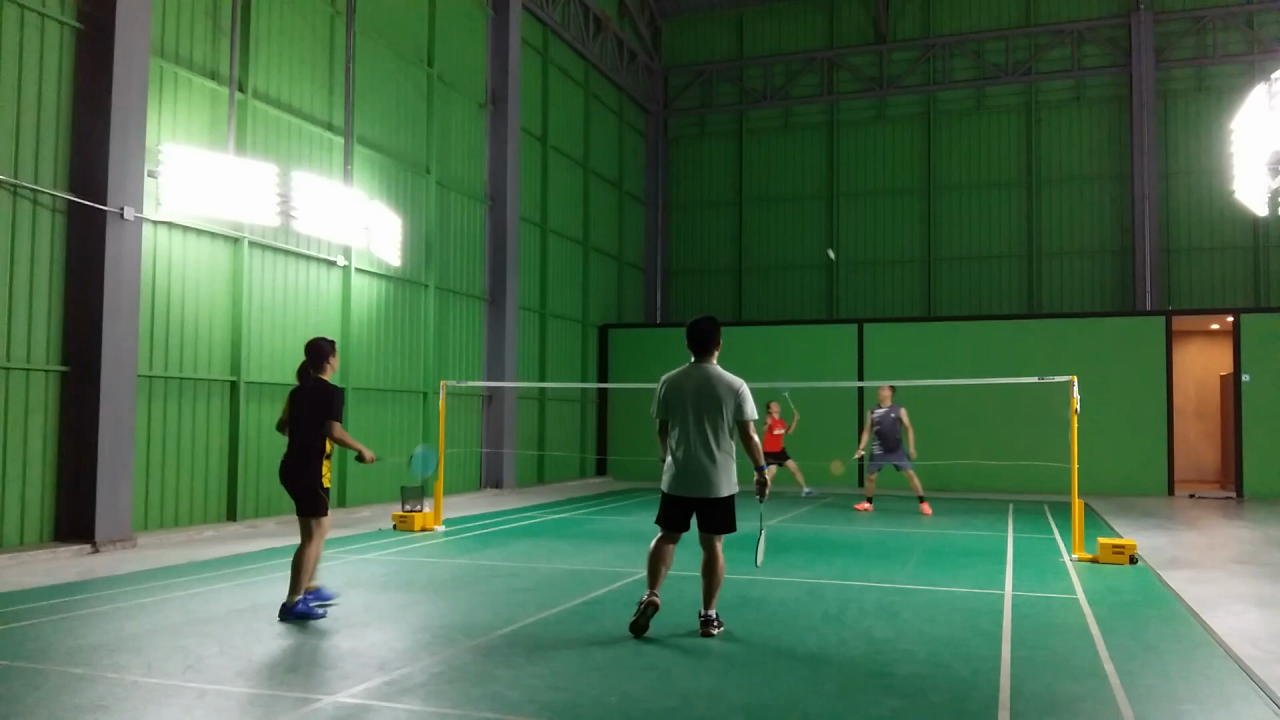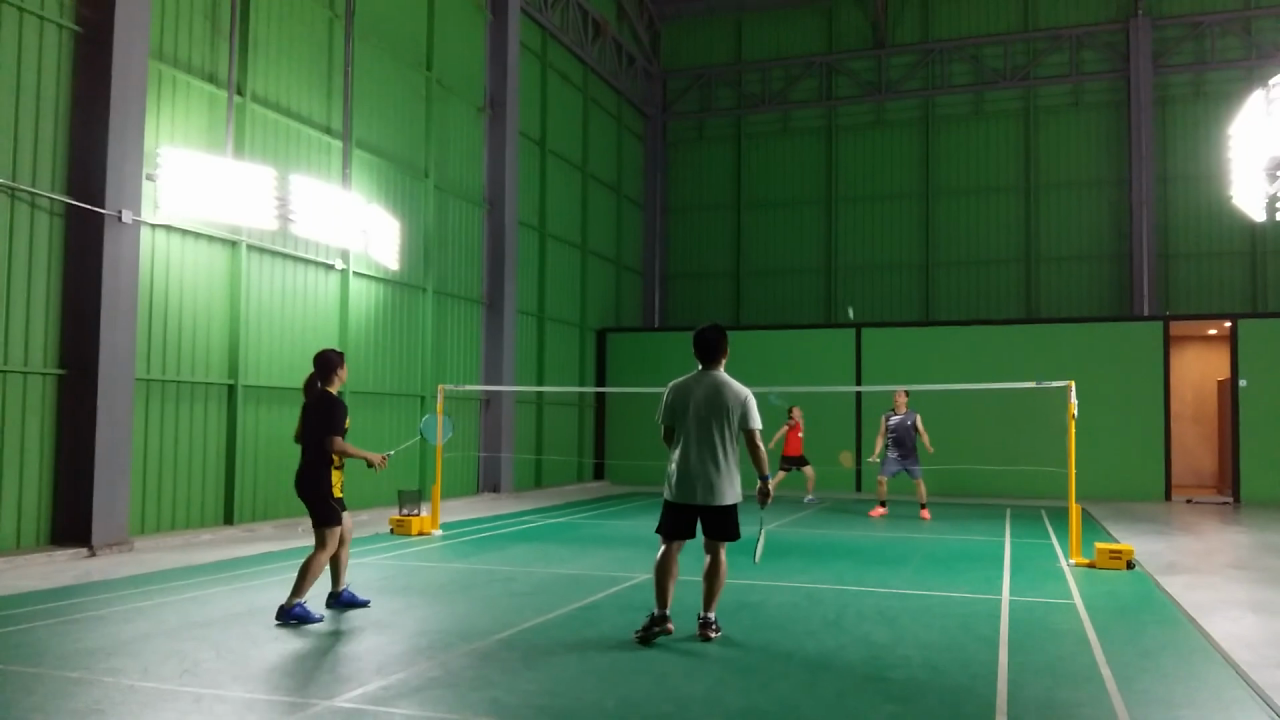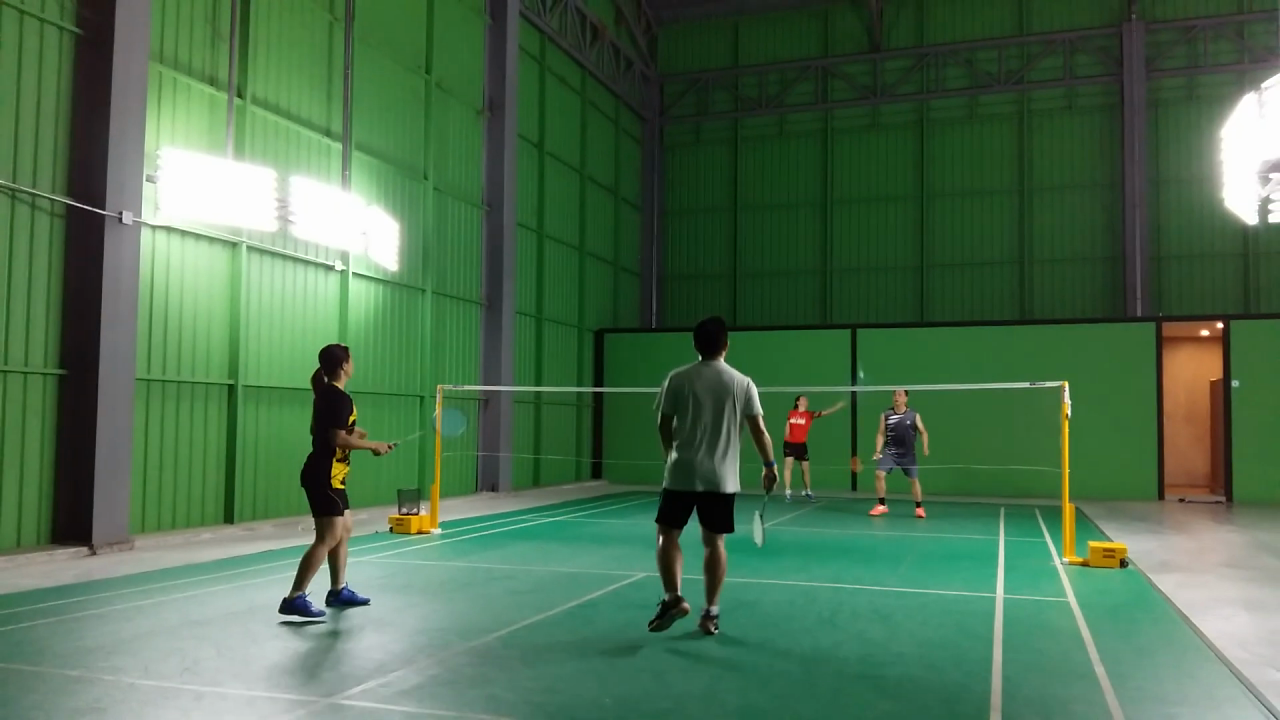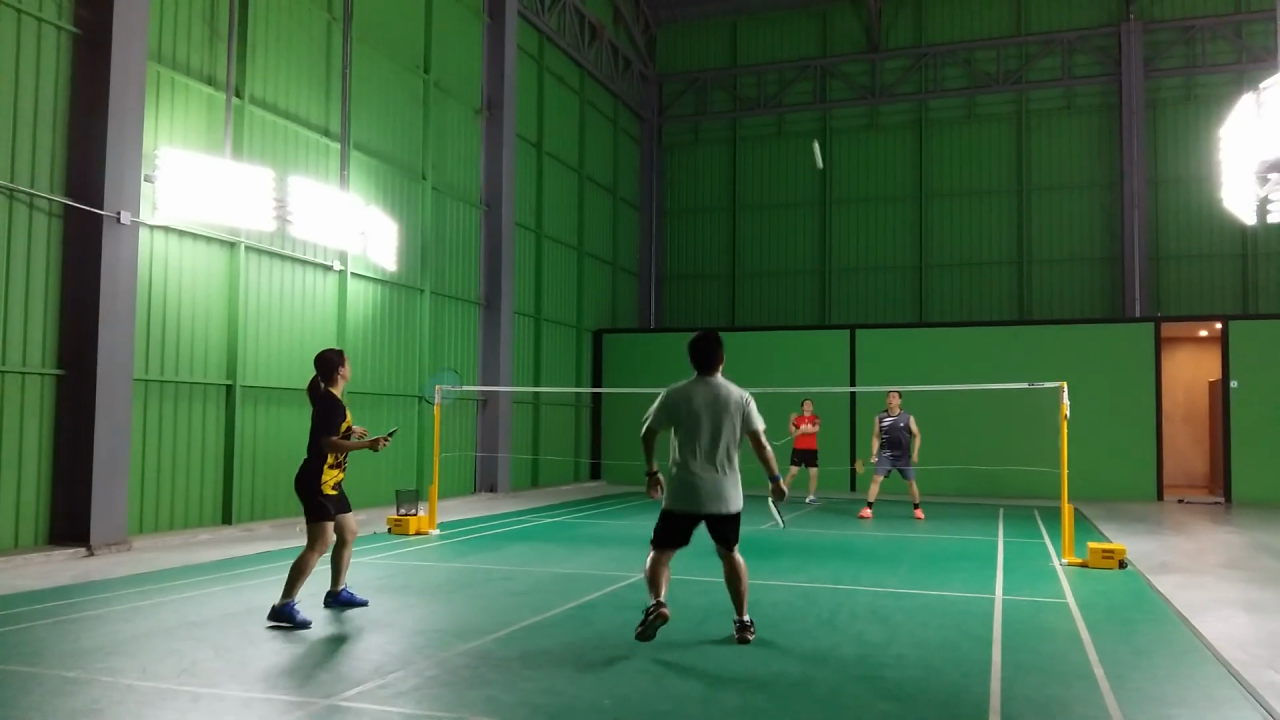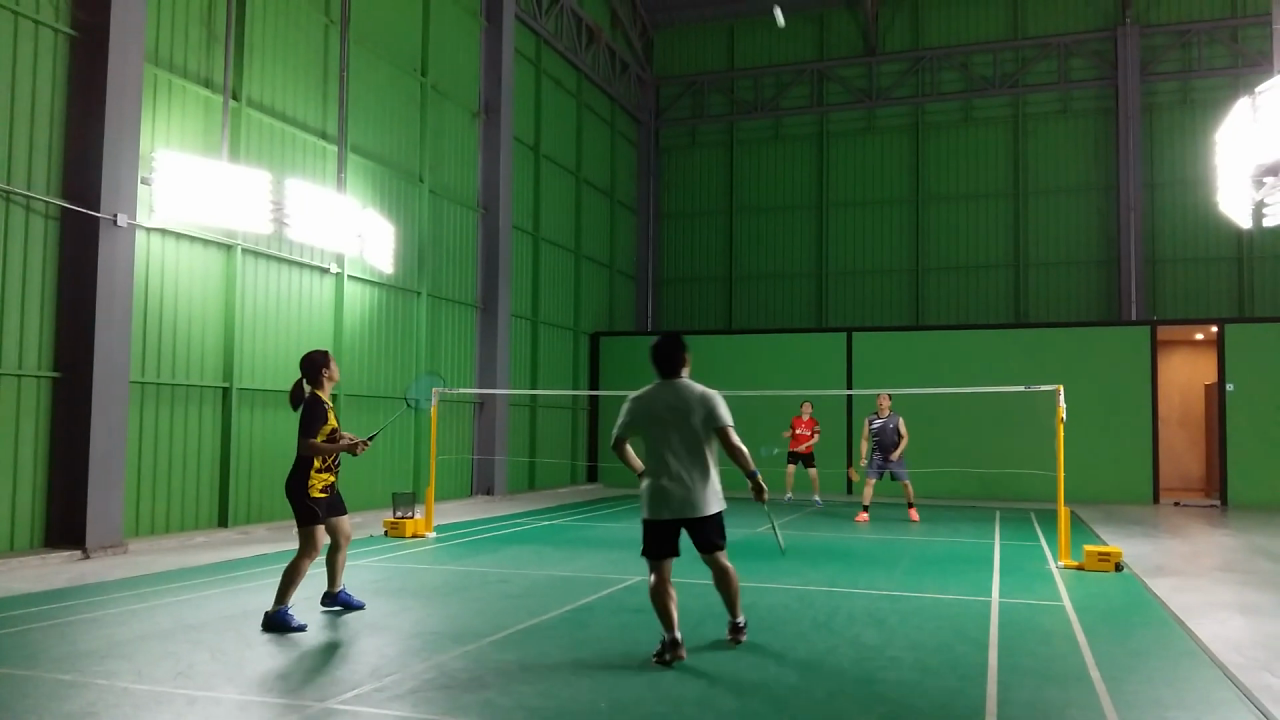
dt=0.2s
person 1, frame 1
left shoulder: (669, 382)
right shoulder: (735, 385)
left elbow: (662, 429)
right elbow: (748, 434)
right wrist: (761, 470)
left hip: (677, 478)
right hip: (718, 481)
left knee: (666, 538)
right knee: (712, 546)
left ankle: (651, 596)
right ankle: (708, 616)
person 1, frame 2
left shoulder: (677, 389)
right shoulder: (741, 394)
left elbow: (668, 436)
right elbow: (755, 444)
right wrist: (764, 480)
left hip: (682, 486)
right hip: (722, 489)
left knee: (669, 547)
right knee: (715, 552)
left ankle: (661, 614)
right ankle: (707, 619)
person 1, frame 3
left shoulder: (677, 379)
right shoulder: (742, 383)
left elbow: (664, 425)
right elbow: (758, 429)
right wrist: (770, 465)
left hip: (681, 475)
right hip: (722, 479)
left knee: (668, 536)
right knee: (714, 543)
left ankle: (674, 598)
right ankle: (710, 612)
person 1, frame 4
left shoulder: (673, 395)
right shoulder: (741, 398)
left elbow: (647, 436)
right elbow: (761, 445)
left wrist: (652, 472)
right wrist: (776, 480)
left hip: (683, 494)
right hip: (725, 496)
left knee: (659, 555)
right knee: (730, 555)
left ankle: (656, 604)
right ankle: (743, 621)
person 1, frame 5
left shoulder: (637, 402)
right shoulder: (707, 397)
left elbow: (618, 445)
right elbow: (731, 442)
left wrist: (641, 472)
right wrist: (754, 476)
left hip: (658, 502)
right hip: (702, 499)
left knee: (659, 572)
right knee: (717, 559)
left ankle: (673, 638)
right ankle: (737, 622)
person 2, frame 1
left shoulder: (299, 391)
right shoulder: (331, 392)
left elbow: (282, 426)
right elbow: (333, 432)
right wrist: (361, 449)
left hip: (293, 467)
right hip: (311, 471)
left knee: (316, 532)
right knee: (313, 537)
left ankle: (309, 588)
right ankle: (293, 603)
person 2, frame 2
left shoulder: (312, 402)
right shoulder: (335, 404)
left elbow: (299, 437)
right elbow: (335, 445)
right wrist: (369, 456)
left hip: (312, 478)
right hip: (322, 482)
left knee: (344, 533)
right knee: (327, 547)
left ankle: (339, 593)
right ankle: (292, 605)
person 2, frame 3
left shoulder: (325, 395)
right shoulder: (340, 398)
right elbow: (337, 439)
left wrist: (349, 430)
right wrist: (373, 446)
left hip: (329, 475)
right hip: (324, 476)
left knee: (343, 532)
right knee: (328, 539)
left ankle: (338, 590)
right ankle: (295, 597)
person 2, frame 4
left shoulder: (331, 400)
right shoulder: (331, 403)
right elbow: (328, 445)
left wrist: (349, 431)
right wrist: (367, 445)
left hip: (332, 482)
right hip: (318, 483)
left knee: (348, 535)
right knee: (318, 545)
left ankle: (337, 591)
right ankle: (284, 606)
person 2, frame 5
left shoulder: (324, 402)
right shoulder: (315, 404)
right elbow: (306, 446)
left wrist: (339, 436)
right wrist: (345, 447)
left hip: (326, 484)
right hip: (308, 487)
left knee: (343, 537)
right knee: (310, 551)
left ankle: (334, 592)
right ankle: (276, 613)
